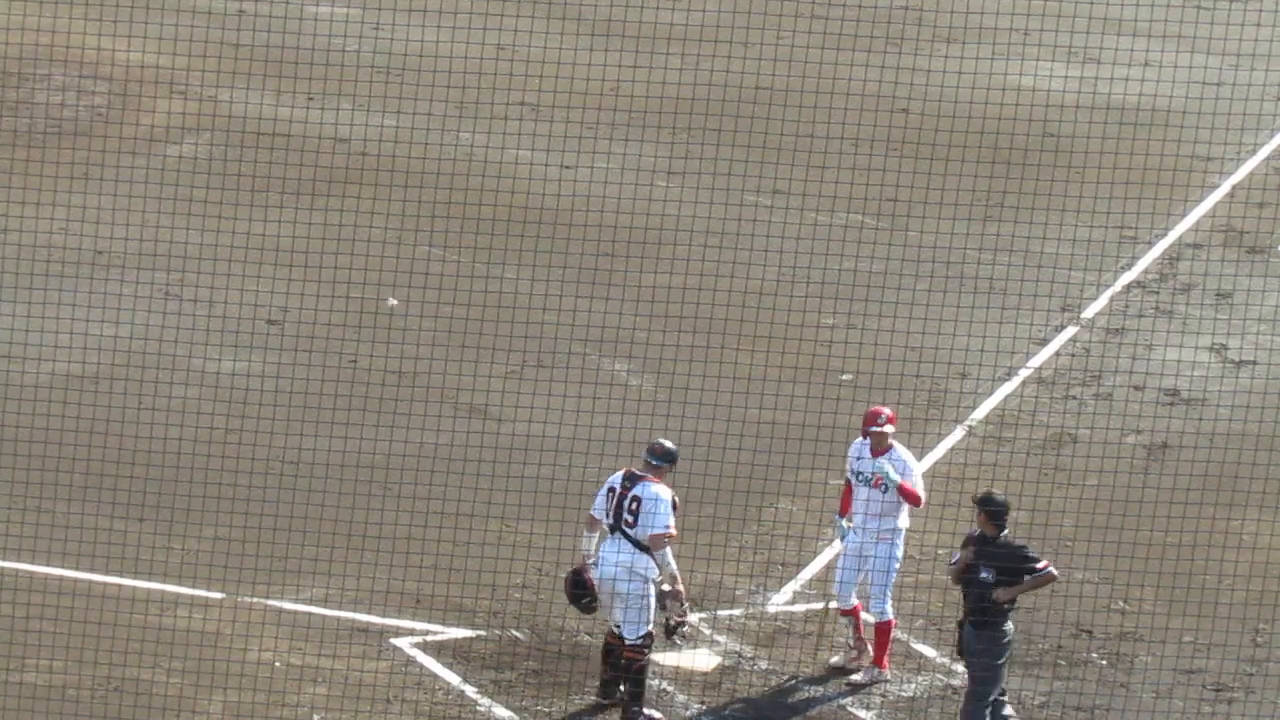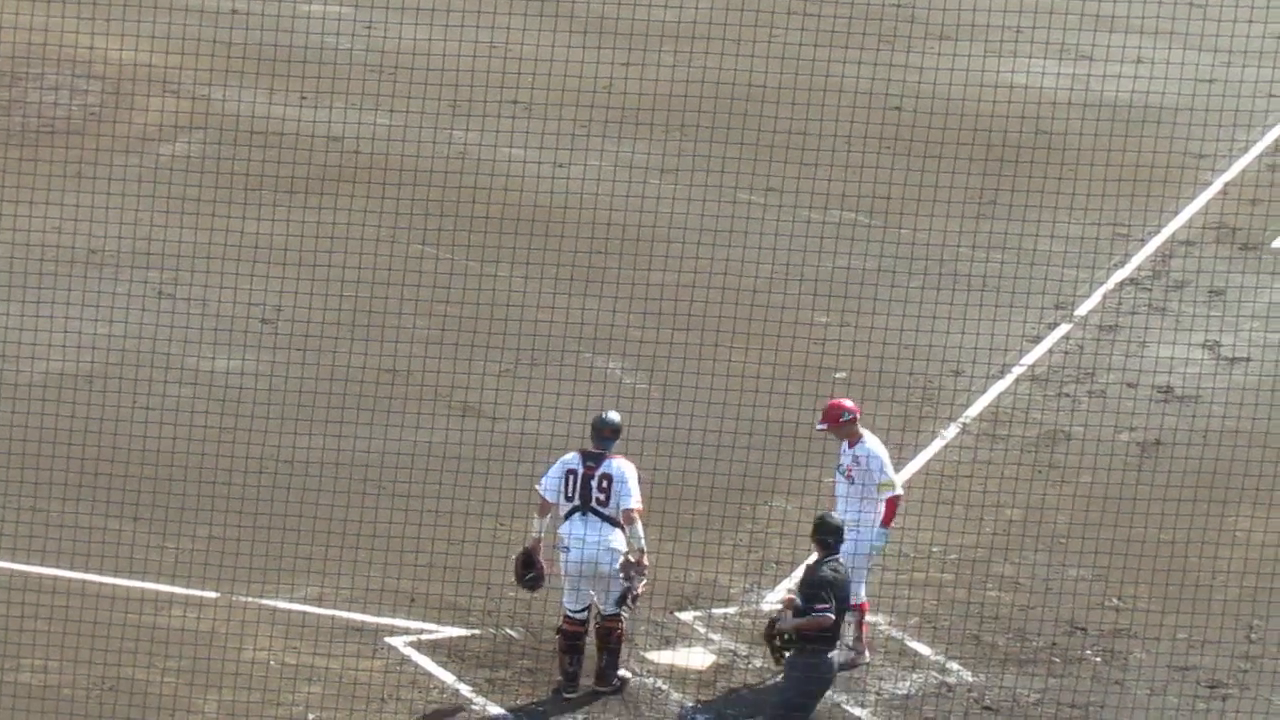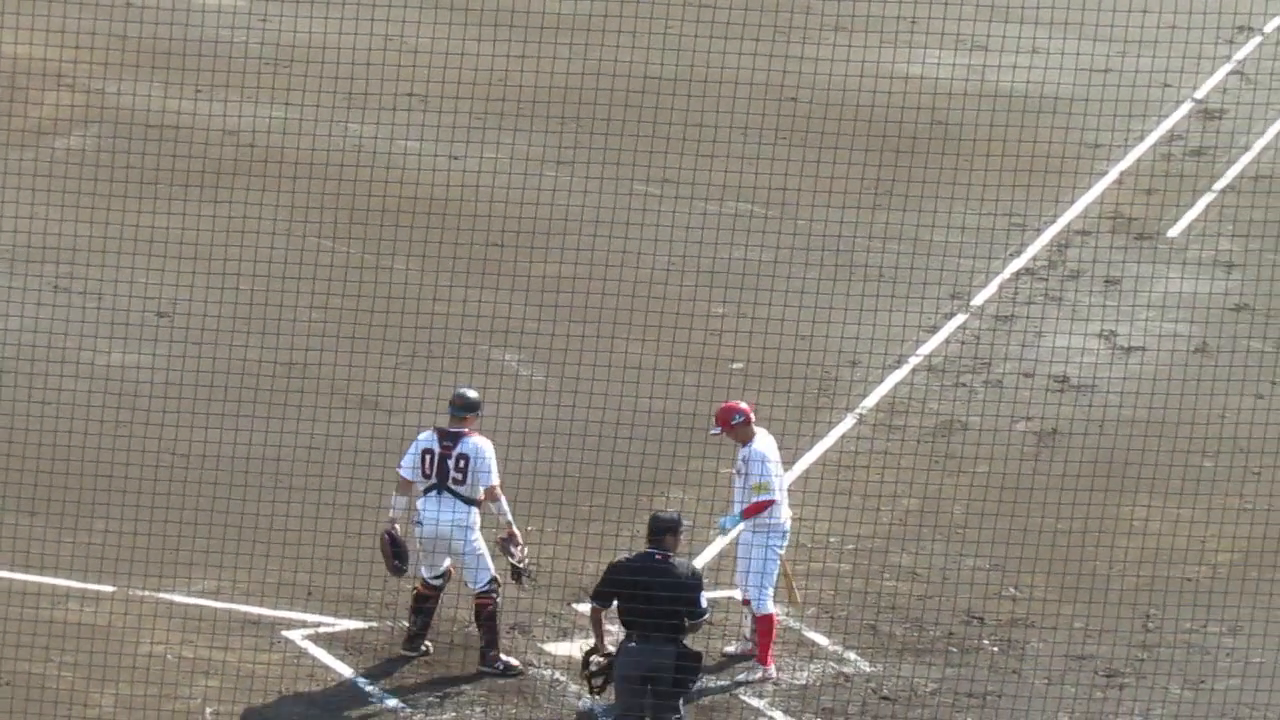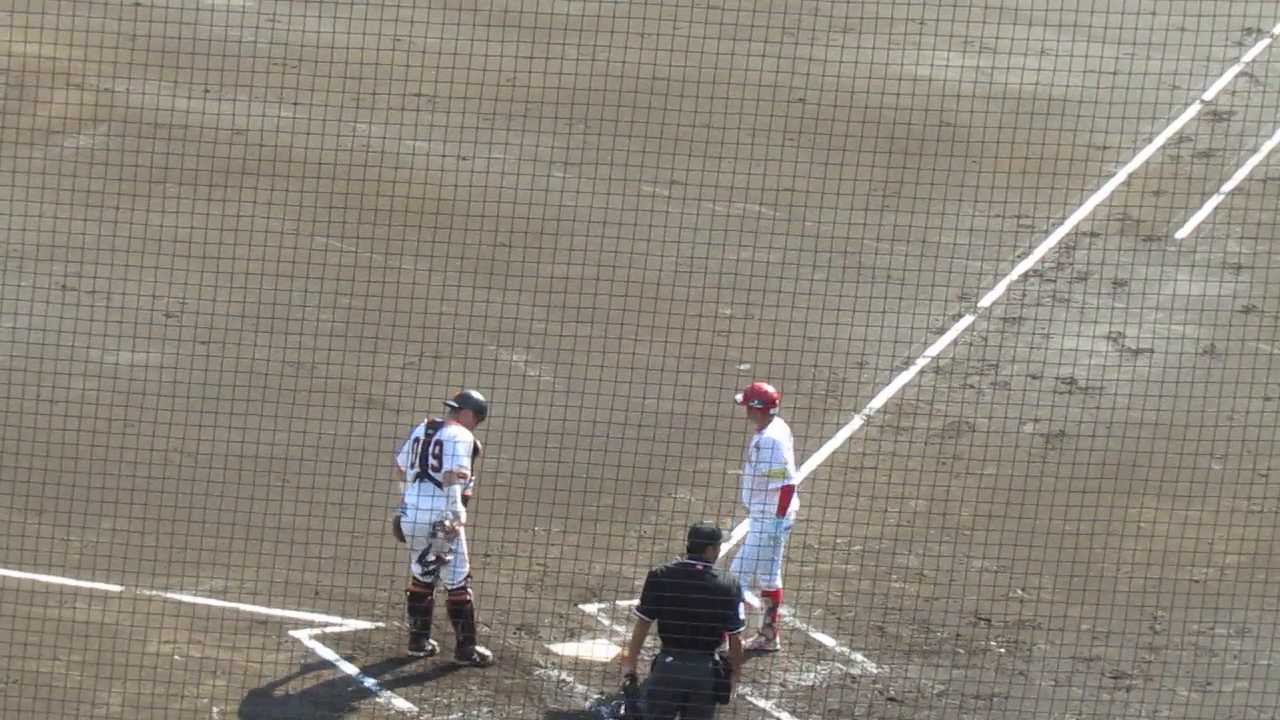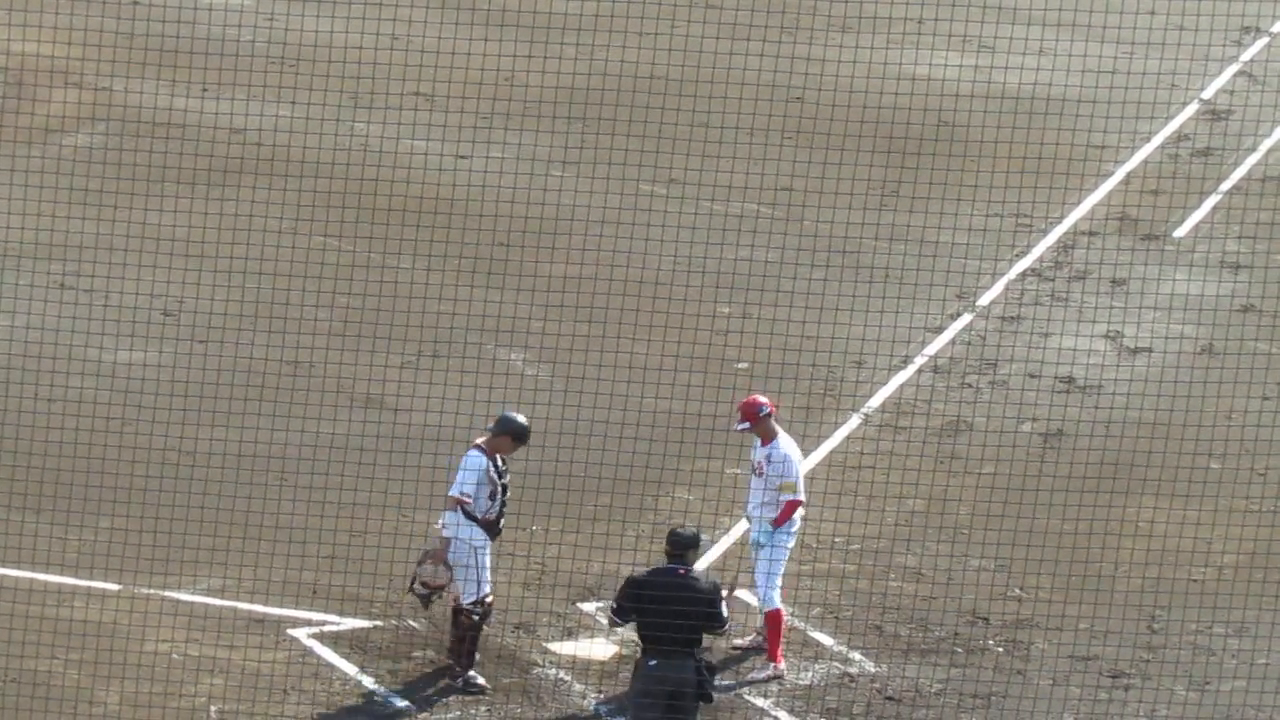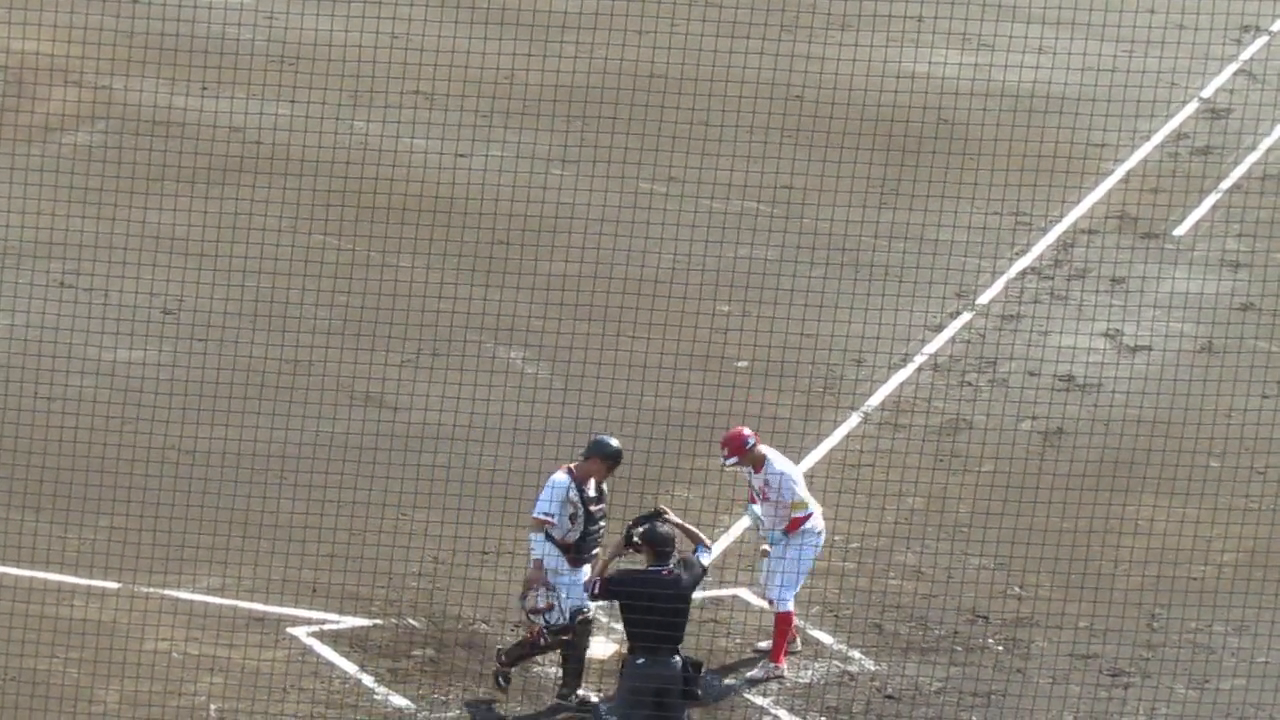
dt=0.7s
person 1, frame 1
left shoulder: (616, 478)
right shoulder: (659, 493)
left elbow: (593, 521)
right elbow: (658, 543)
left wrist: (586, 556)
right wrist: (675, 581)
left hip: (604, 567)
right hip: (634, 573)
left knee: (620, 630)
right knee: (638, 639)
left ankle: (609, 689)
person 1, frame 2
left shoulder: (567, 461)
right shoulder: (623, 467)
left elbow: (544, 503)
right elbow: (630, 514)
left wrist: (536, 538)
right wrist: (640, 552)
left hip: (572, 548)
right hip: (608, 550)
left knee: (574, 616)
right knee: (612, 613)
left ankle: (570, 682)
right ankle: (606, 676)
person 1, frame 3
left shoulder: (424, 439)
right shoulder: (480, 445)
left elbow: (405, 483)
right elbow: (492, 491)
left wrist: (393, 520)
right wrist: (509, 524)
left hip: (427, 524)
right hip: (462, 527)
left knee: (431, 580)
right knee: (486, 588)
left ankle: (414, 641)
right ankle: (490, 657)
person 1, frame 4
left shoulder: (422, 430)
right shoulder: (460, 436)
left elbow: (404, 467)
right elbow: (451, 477)
right wrist: (456, 518)
left hip: (412, 514)
right hip: (441, 517)
left knee: (421, 576)
right knee: (458, 582)
left ankle: (419, 641)
right ankle: (466, 649)
person 1, frame 5
left shoulder: (492, 455)
right shoulder: (477, 459)
right elbow: (455, 502)
right wrist: (444, 543)
left hip: (475, 536)
right hip: (470, 538)
left knee: (463, 592)
right knee: (479, 603)
left ankle: (458, 649)
right ankle: (461, 670)
person 1, frame 6
left shoulder: (597, 483)
right shoulder: (561, 482)
right elbow: (539, 524)
right wrist: (537, 566)
left hip: (581, 563)
right hip: (555, 562)
left knee: (582, 624)
right knee: (561, 630)
left ankle: (569, 691)
right ankle: (508, 659)
person 2, frame 1
left shoulder: (904, 461)
right shoulder: (857, 448)
left elbow: (918, 500)
left wrist: (895, 480)
right wrist: (841, 518)
left hip: (887, 539)
right hip: (857, 532)
left knee: (879, 603)
right knee: (843, 592)
left ankle: (879, 667)
right ankle: (857, 650)
person 2, frame 2
left shoulder: (871, 452)
right shoulder: (848, 444)
left elbow: (894, 494)
left wrist: (883, 531)
right wrist: (837, 519)
left hip: (865, 530)
right hip: (851, 527)
right knee: (854, 588)
right ankle: (857, 648)
person 2, frame 3
left shoulder: (758, 452)
right shoulder: (756, 439)
left elbow: (767, 499)
left wrist: (736, 518)
left hip: (767, 530)
right hip: (755, 526)
left knee: (760, 594)
right knee: (746, 584)
left ankle: (765, 664)
right ankle: (753, 640)
person 2, frame 4
left shoulder: (772, 439)
right shoulder: (776, 428)
left elbow: (788, 484)
left wrist: (782, 521)
left hip: (768, 518)
right hip: (767, 515)
left knee: (740, 576)
right knee: (768, 575)
right ankle: (768, 635)
person 2, frame 5
left shoulder: (786, 452)
right shoulder: (761, 442)
left elbow: (795, 500)
left wrist: (770, 529)
right wrist: (752, 506)
left hip: (777, 528)
right hip: (760, 522)
left knee: (766, 590)
right knee: (766, 581)
left ankle: (775, 662)
right ankle: (766, 635)
person 2, frame 6
left shoulder: (781, 473)
right shoulder: (753, 461)
left elbow: (807, 511)
left wrist: (782, 536)
right wrist: (753, 506)
left hip: (804, 532)
right hip: (779, 530)
left knee: (783, 593)
right knee: (771, 586)
left ankle: (776, 661)
right ankle: (788, 636)
person 3, frame 1
left shoulder: (1011, 549)
right shoulder: (972, 541)
left elbow: (1051, 575)
right elbow: (956, 578)
left wrist: (1011, 591)
right wrist: (960, 562)
left hip: (994, 633)
right hip: (972, 628)
right knee: (992, 698)
person 3, frame 2
left shoulder: (819, 575)
right shoulder: (840, 571)
left elbow: (826, 618)
left wrist: (792, 623)
right wrist: (798, 605)
left hip: (811, 659)
right hip: (825, 657)
person 3, frame 3
left shoulder: (621, 568)
right shoulder: (688, 573)
left elbow: (596, 609)
right elbow: (699, 621)
left wrist: (599, 639)
left hip: (633, 651)
right hip: (669, 654)
person 3, frame 4
left shoulder: (661, 577)
right shoulder: (727, 586)
left elbow: (643, 623)
right elbow: (734, 637)
left wrist: (630, 660)
right wrist: (734, 672)
left hip: (669, 664)
right hip: (705, 668)
person 3, frame 5
left shoulder: (639, 583)
right shoulder: (708, 588)
left elbow: (615, 621)
right elbow: (720, 629)
left hip: (651, 667)
right hip: (688, 669)
person 3, frame 6
left shoulder: (628, 581)
right shoulder: (685, 575)
left elbow: (592, 589)
right elbow: (706, 546)
left wrist: (611, 554)
right wrist: (679, 523)
left hip: (639, 666)
right hip: (673, 664)
